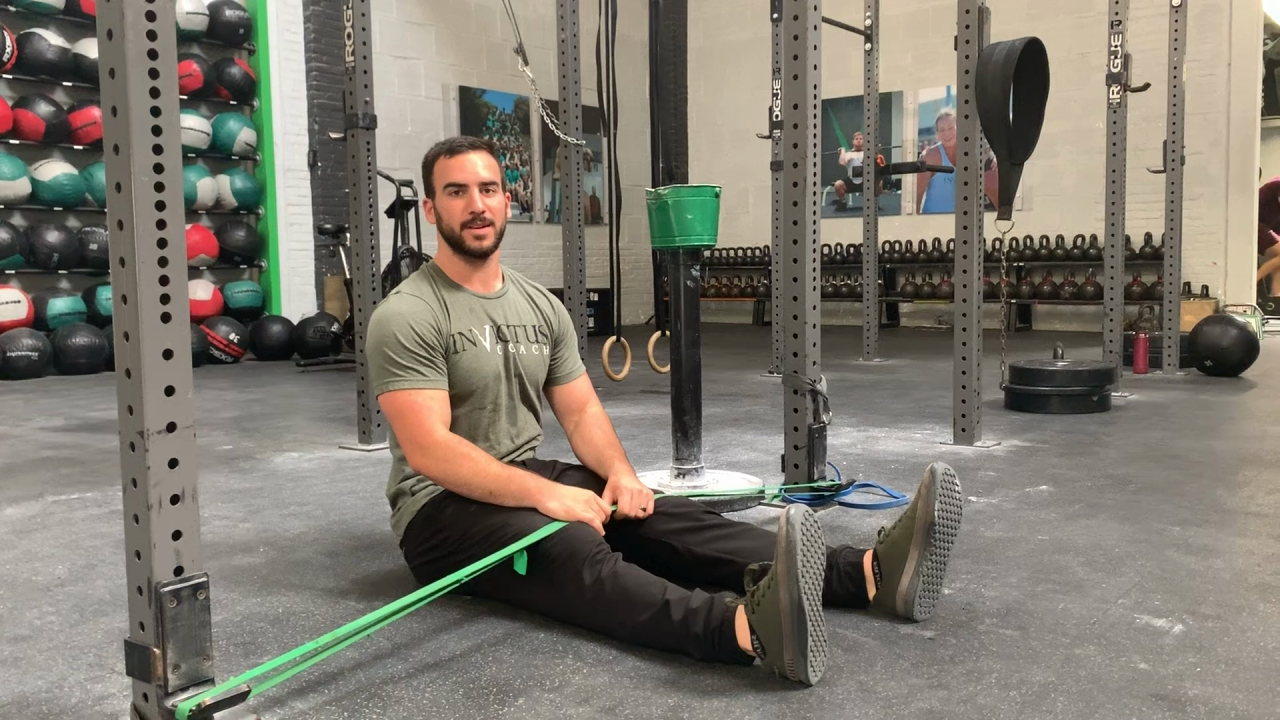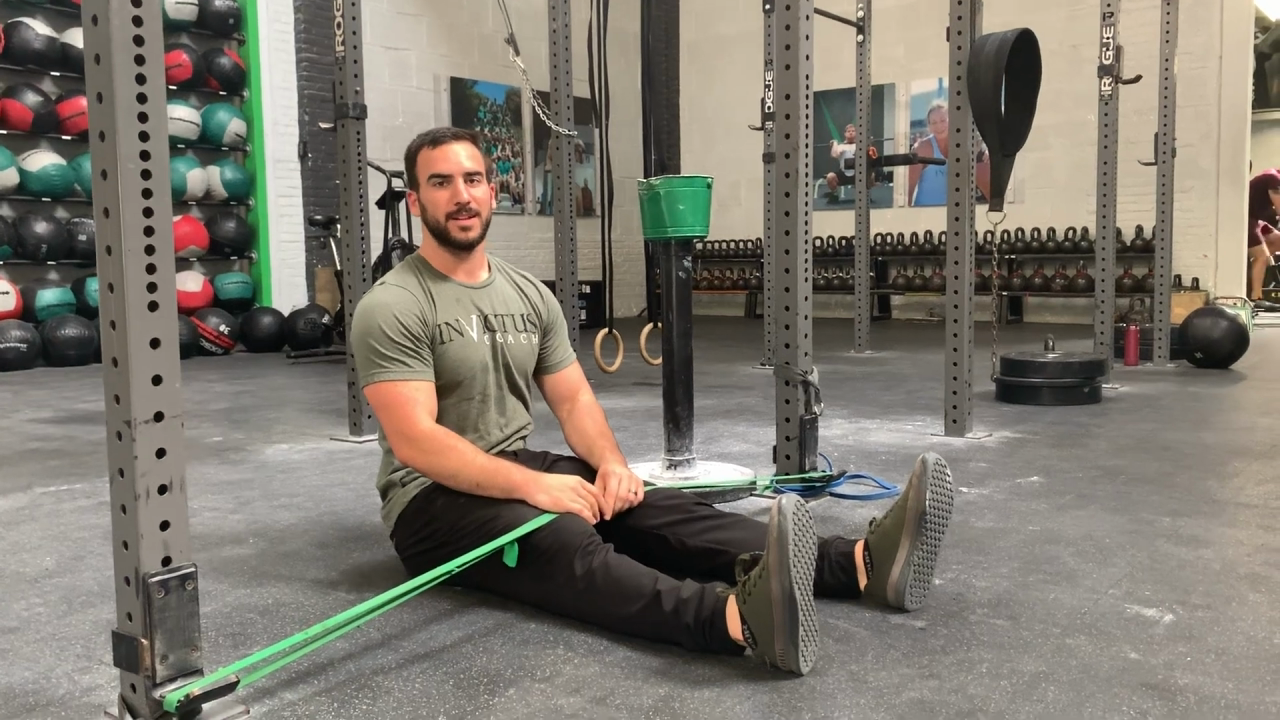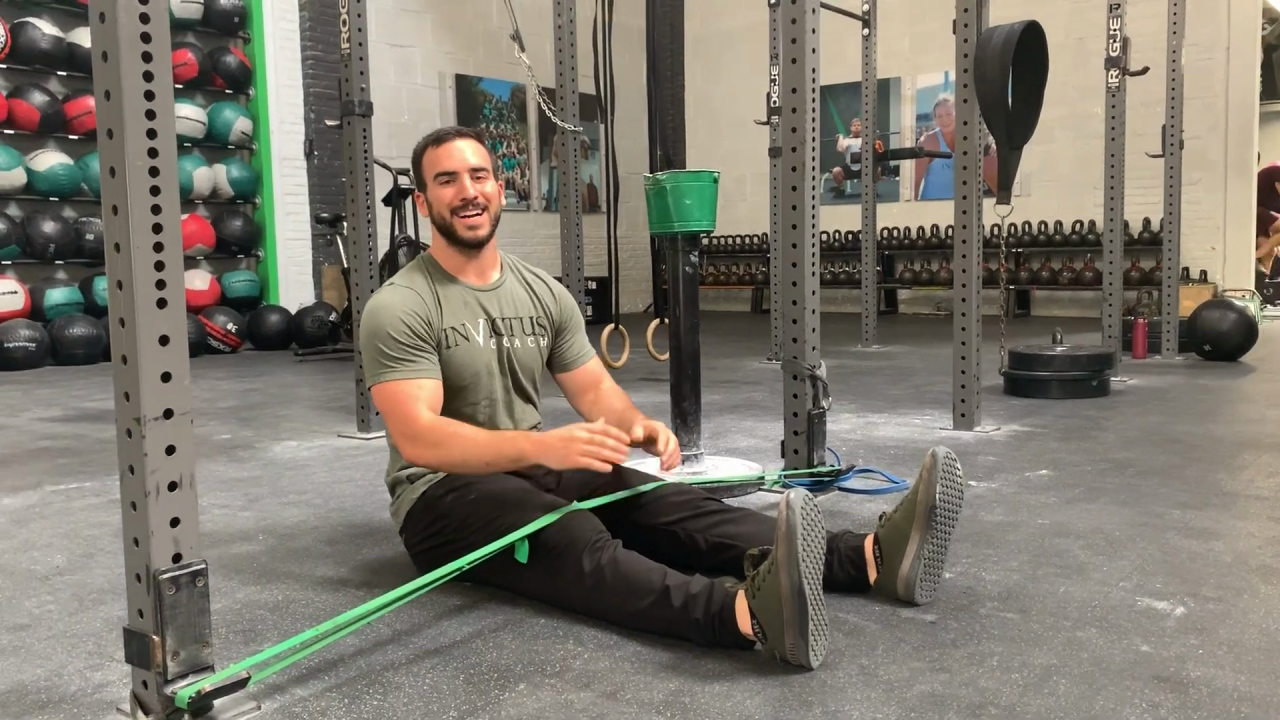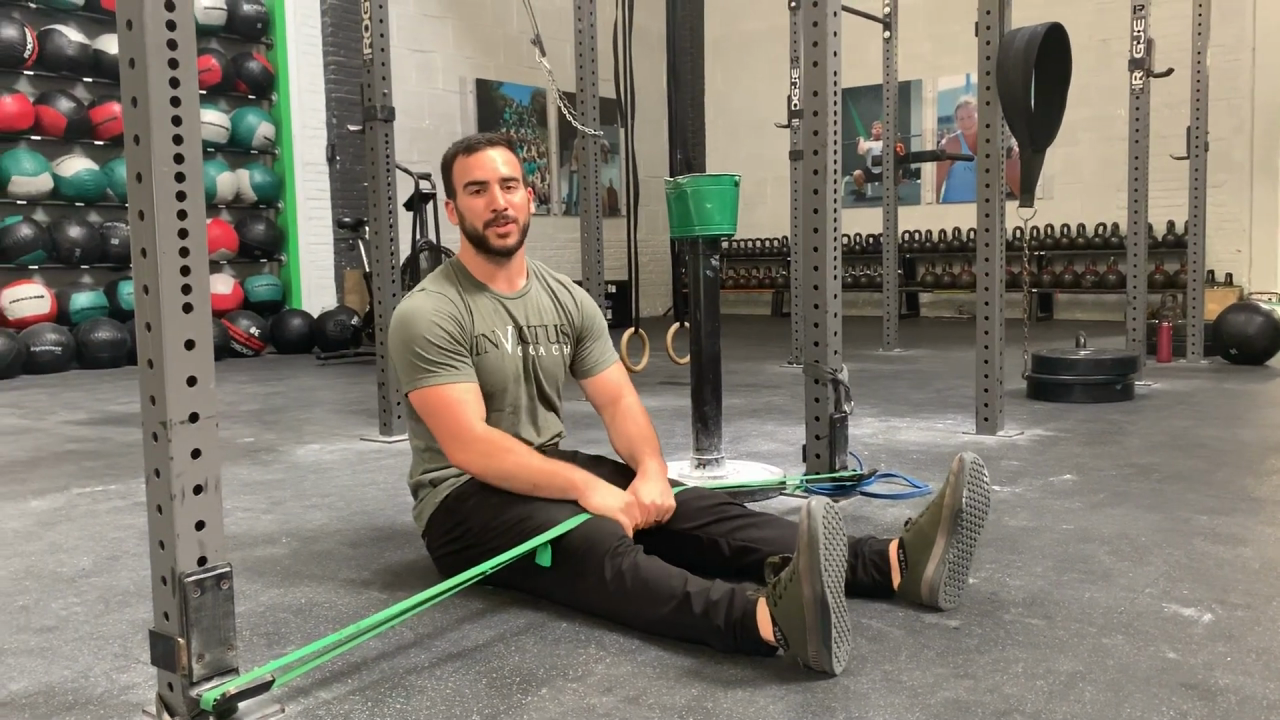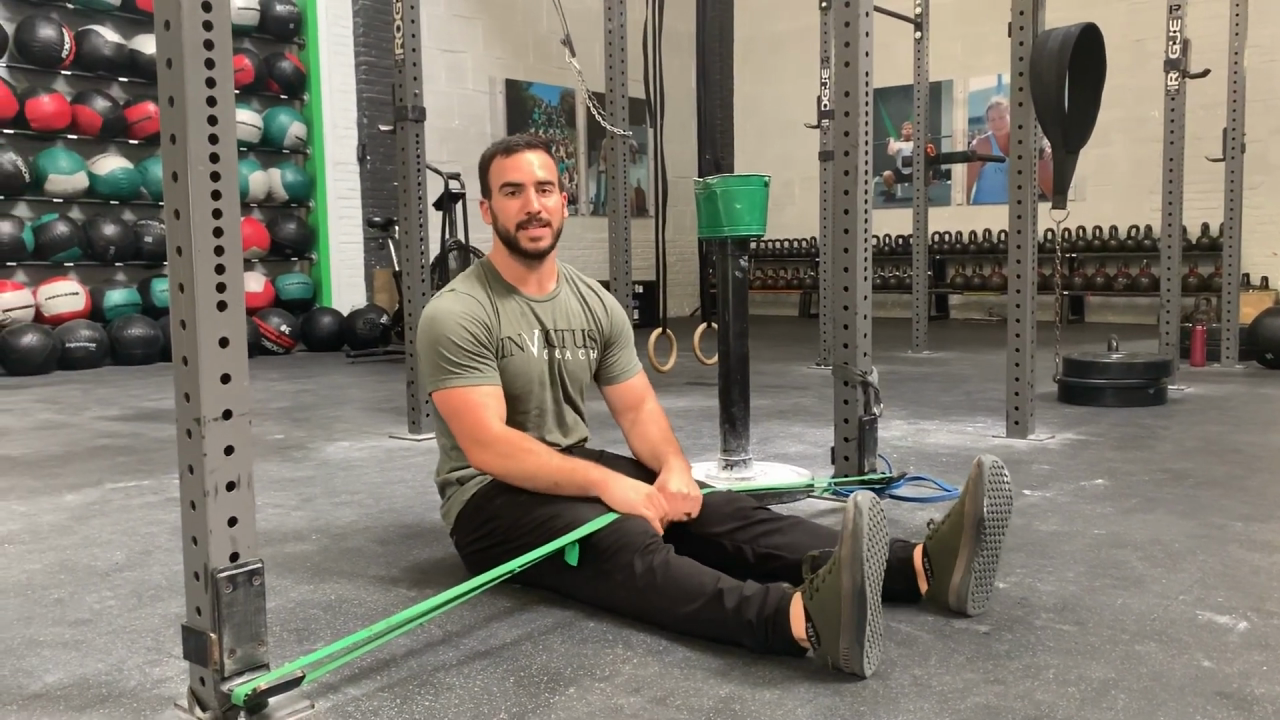
dt=0.7s
person 1, frame 1
left shoulder: (540, 304)
right shoulder: (407, 316)
left elbow: (579, 410)
right elbow: (428, 449)
left wrist: (618, 472)
right wrist: (545, 495)
left hip: (528, 478)
right hip: (443, 509)
left knee: (667, 520)
right knee: (576, 552)
left ankle: (867, 571)
right ankle: (744, 627)
person 1, frame 2
left shoulder: (529, 293)
right shoulder: (391, 308)
left elbow: (572, 398)
right elbow: (416, 441)
left wrist: (611, 462)
right wrist: (532, 485)
left hip: (518, 468)
right hip: (433, 499)
left knee: (659, 511)
right knee: (565, 543)
left ankle: (859, 562)
right ankle: (736, 617)
person 1, frame 3
left shoulder: (543, 291)
right shoulder: (399, 308)
left elbow: (593, 388)
right elbow: (418, 438)
left wrist: (639, 423)
right wrist: (543, 445)
left hip: (528, 468)
right hip: (443, 495)
left knee: (672, 506)
right knee: (574, 542)
left ankle: (870, 556)
right ankle: (746, 611)
person 1, frame 4
left shoulder: (566, 298)
right shoulder: (429, 313)
left elbow: (618, 400)
right elbow: (469, 446)
left wrist: (651, 470)
right wrist: (584, 487)
left hip: (550, 472)
right hip: (466, 499)
left knee: (693, 510)
right knee: (599, 546)
left ankle: (894, 562)
right ankle: (769, 618)
person 1, frame 5
left shoulder: (595, 302)
right shoulder: (456, 314)
left elbow: (637, 409)
right elbow: (488, 447)
left wrist: (673, 467)
right wrist: (605, 483)
left hip: (575, 472)
right hip: (491, 499)
left knee: (719, 514)
right knee: (626, 541)
left ankle: (920, 566)
right ankle: (801, 618)
